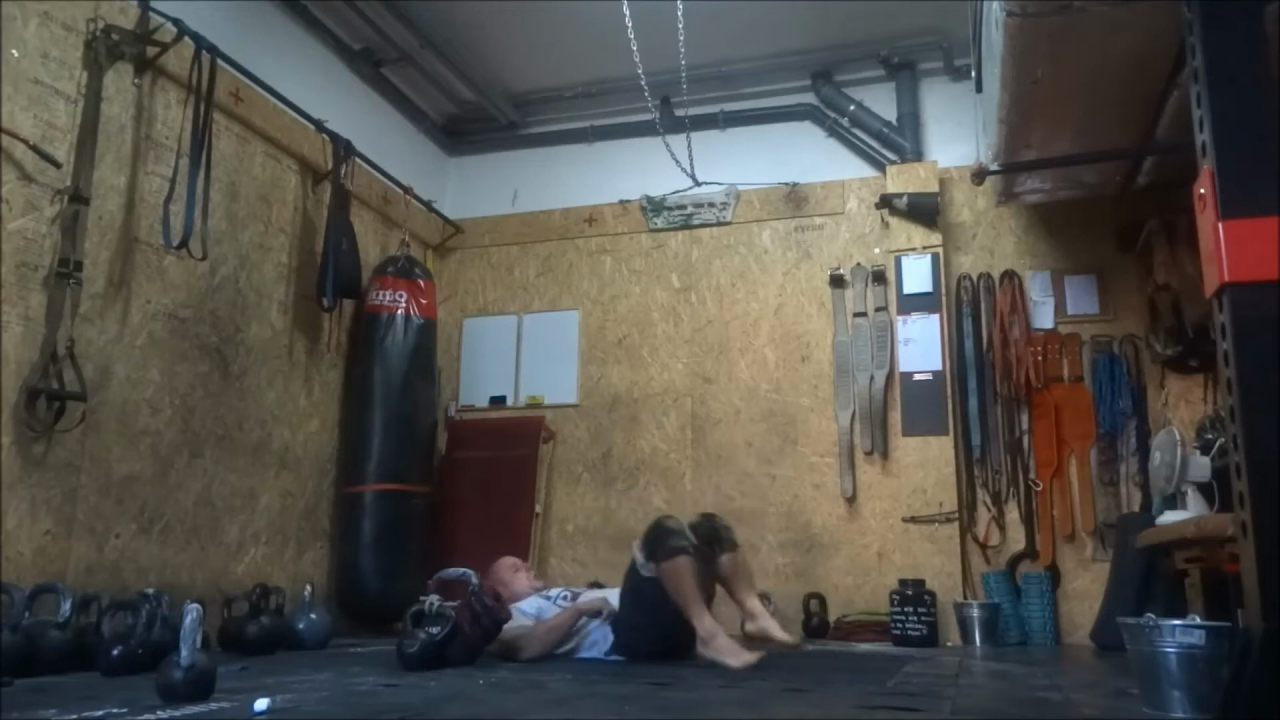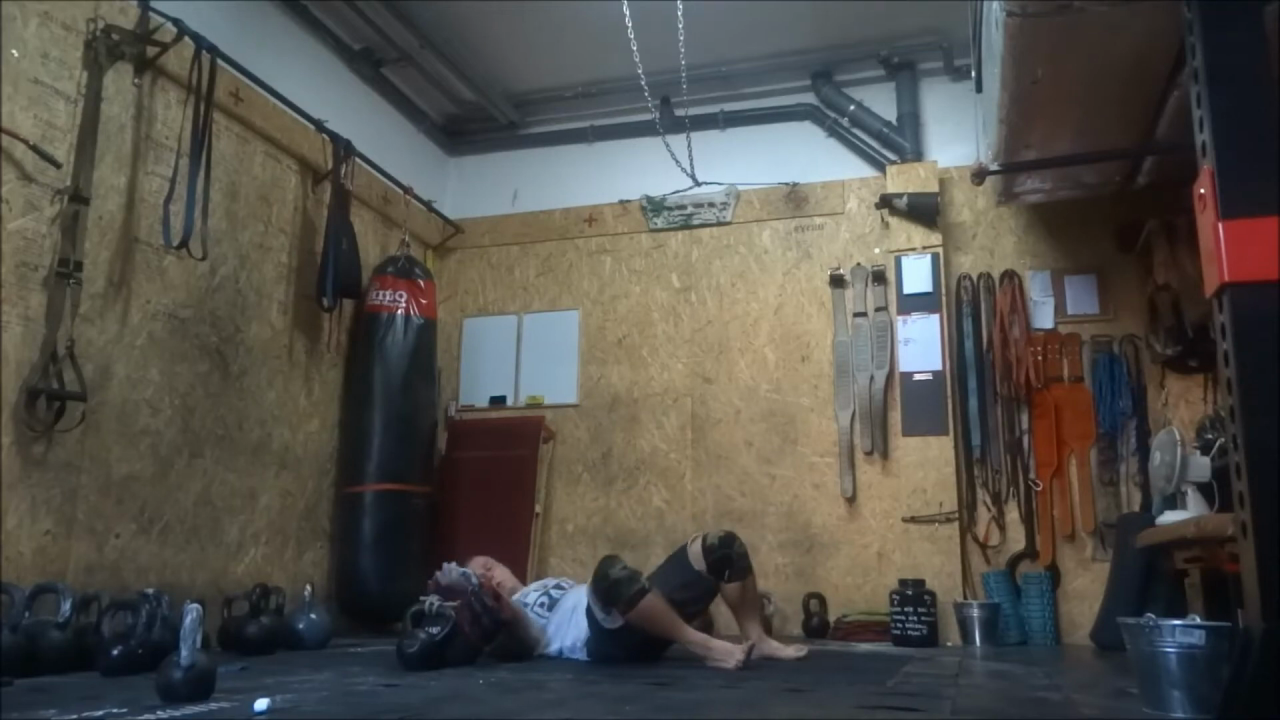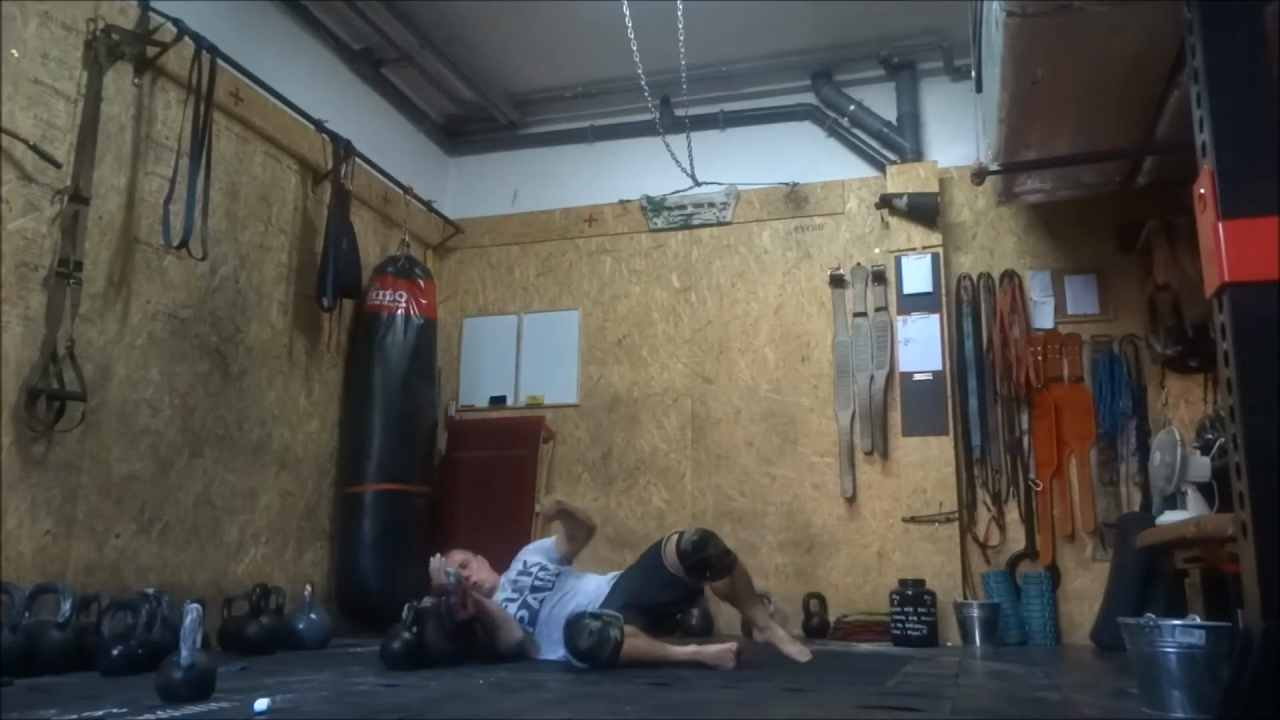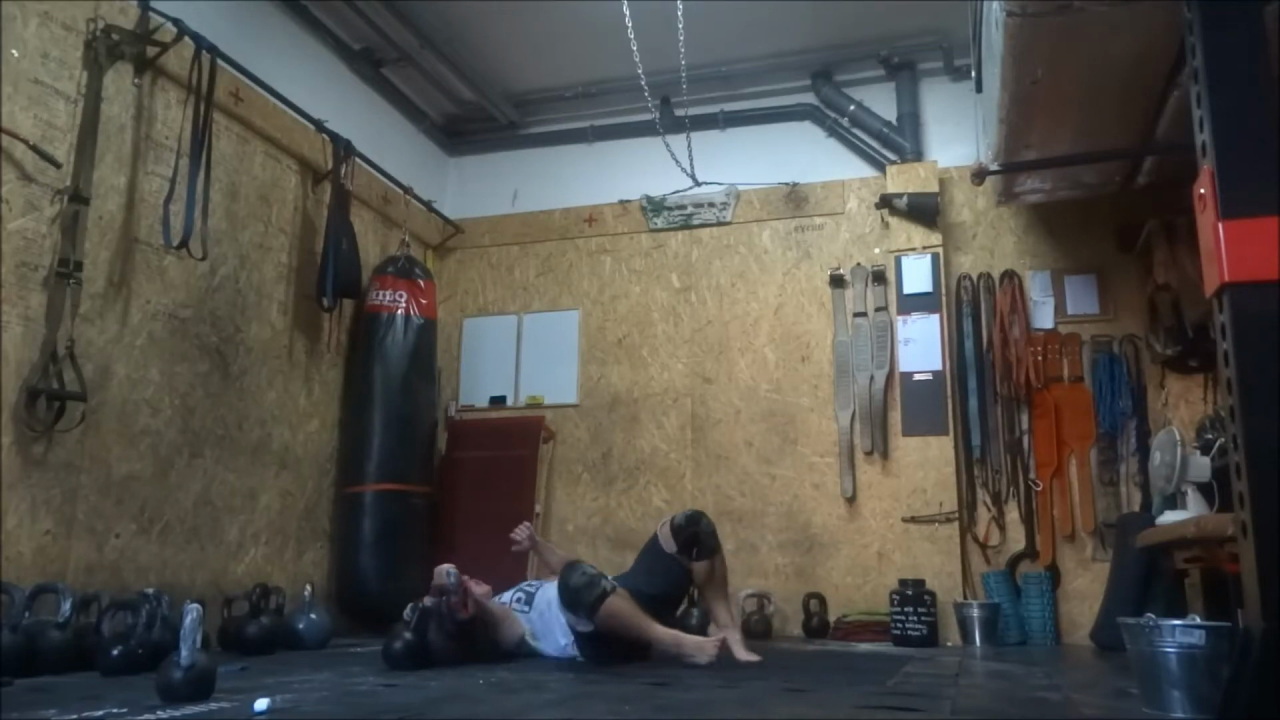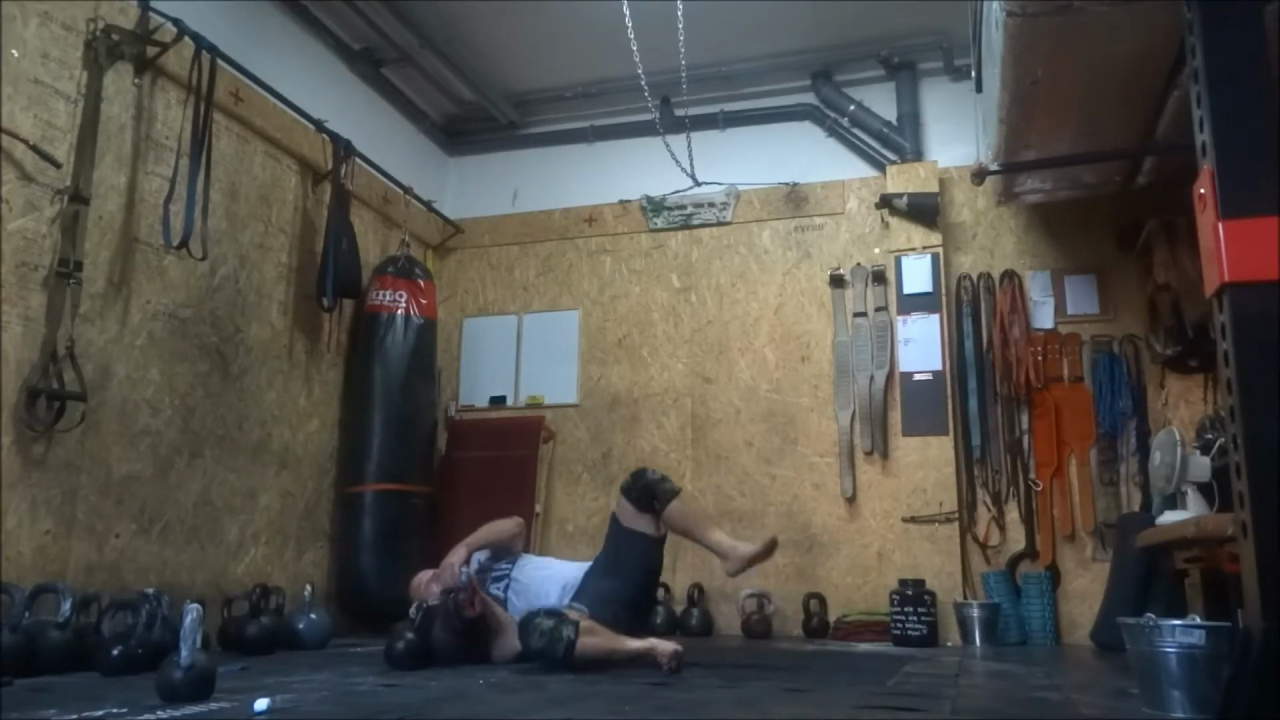
dt=1s
person 1, frame 1
left shoulder: (556, 597)
right shoulder: (515, 616)
right elbow: (524, 649)
right wrist: (580, 608)
left hip: (671, 625)
right hip: (630, 636)
left knee: (707, 526)
right knee: (665, 530)
left ankle: (757, 618)
right ankle: (710, 637)
person 1, frame 2
left shoulder: (550, 586)
right shoulder: (510, 615)
right elbow: (522, 638)
left hip: (642, 620)
right hip: (610, 641)
left knee: (721, 545)
right knee: (610, 571)
left ankle: (757, 640)
right ankle: (707, 648)
person 1, frame 3
left shoulder: (530, 557)
right shoulder: (491, 612)
left elbow: (585, 532)
right elbow: (515, 643)
left wrist: (563, 512)
right wrist: (464, 598)
left hip: (623, 589)
right hip: (600, 627)
left knee: (695, 544)
right knee: (580, 633)
left ankle: (764, 626)
right ankle: (696, 654)
person 1, frame 4
left shoulder: (516, 595)
right shoulder: (491, 618)
left elbow: (564, 570)
right elbow: (511, 632)
left wrist: (535, 543)
right wrist: (466, 599)
left hip: (626, 597)
right hip: (602, 640)
left knee: (691, 525)
right knee: (576, 576)
left ankle: (725, 628)
right ankle: (678, 642)
person 1, frame 5
left shoulder: (480, 562)
right shoulder: (460, 615)
left elbow: (515, 527)
right elbow: (508, 649)
left wrist: (462, 547)
right wrist: (476, 604)
left hip: (602, 582)
right hip: (580, 613)
left knee: (642, 485)
right knee: (537, 627)
left ankle: (729, 552)
right ankle: (645, 647)
